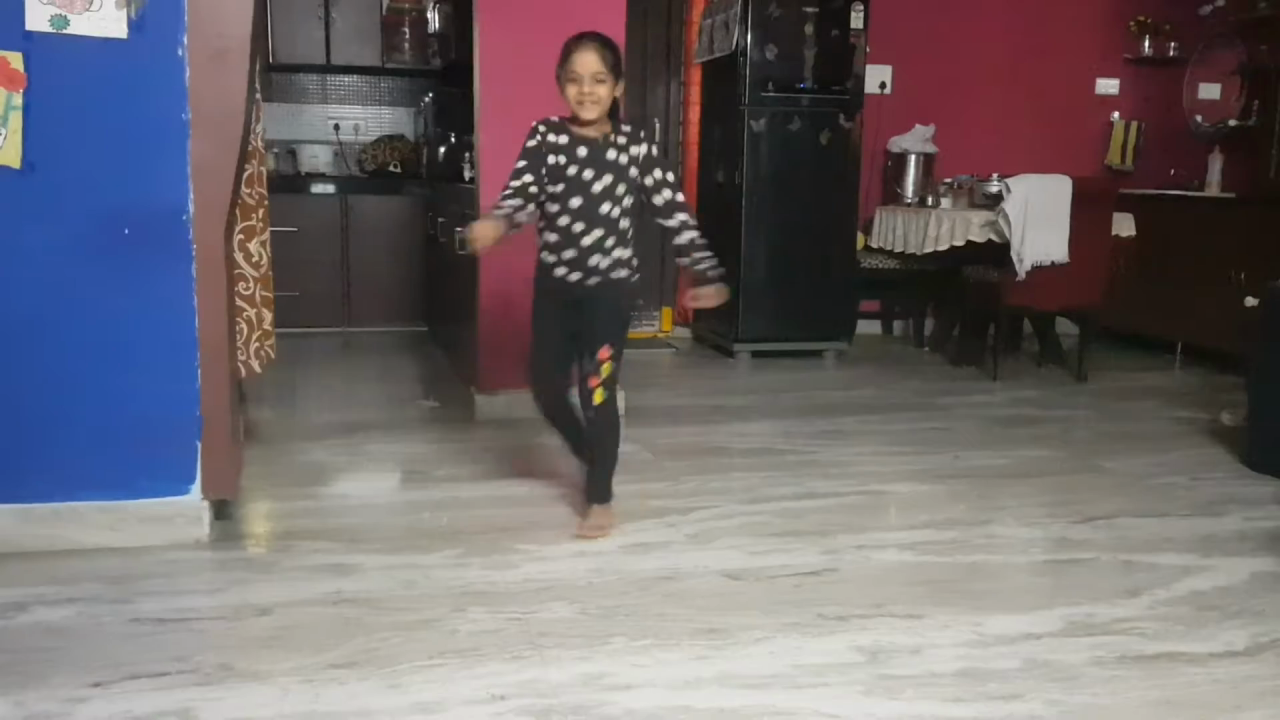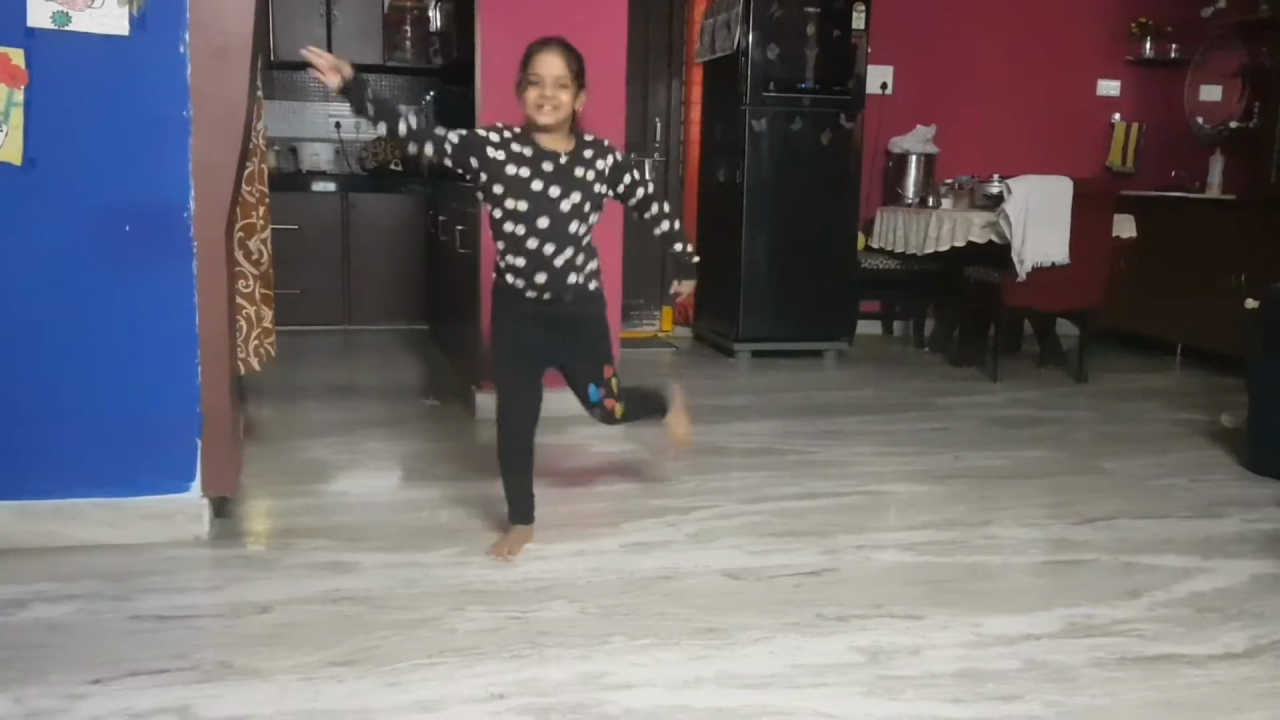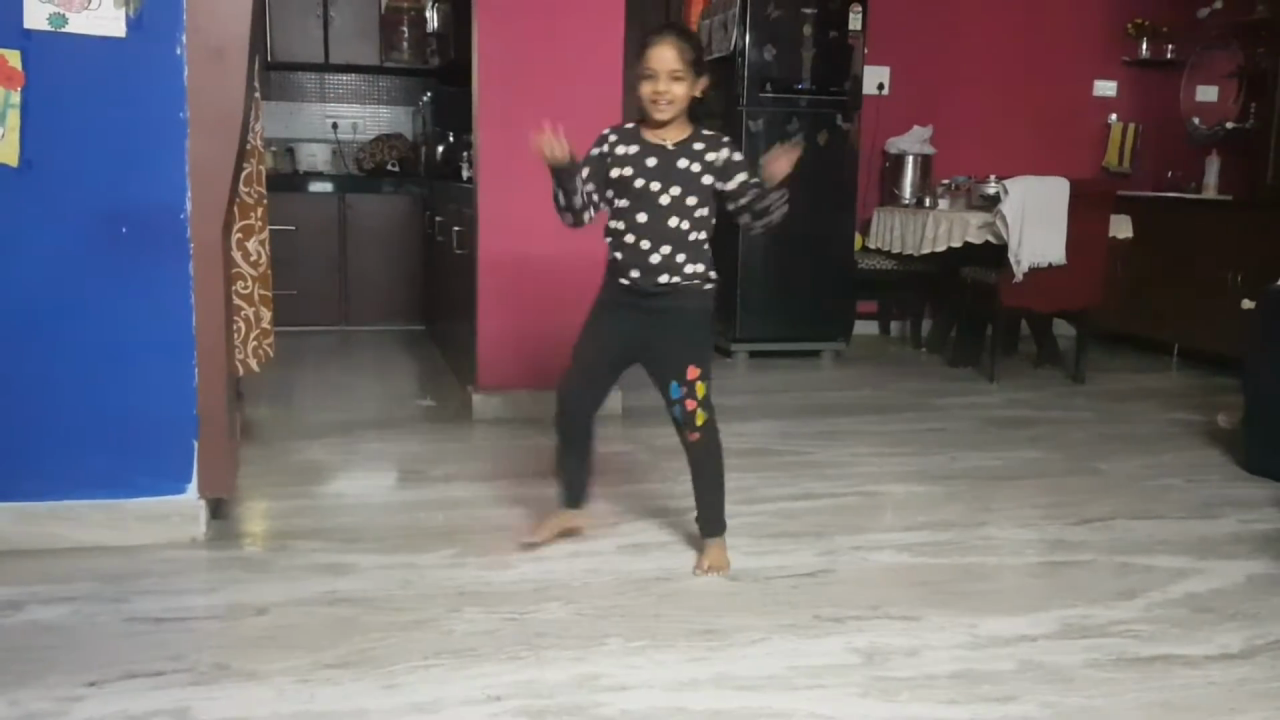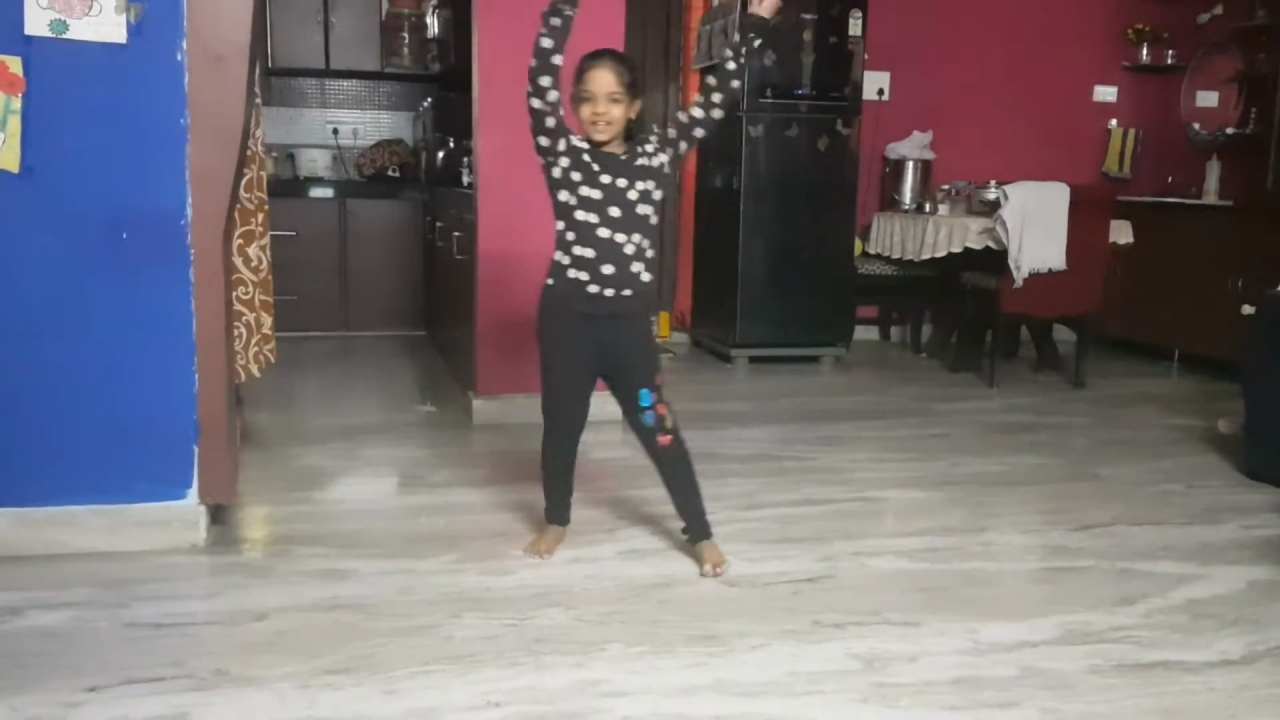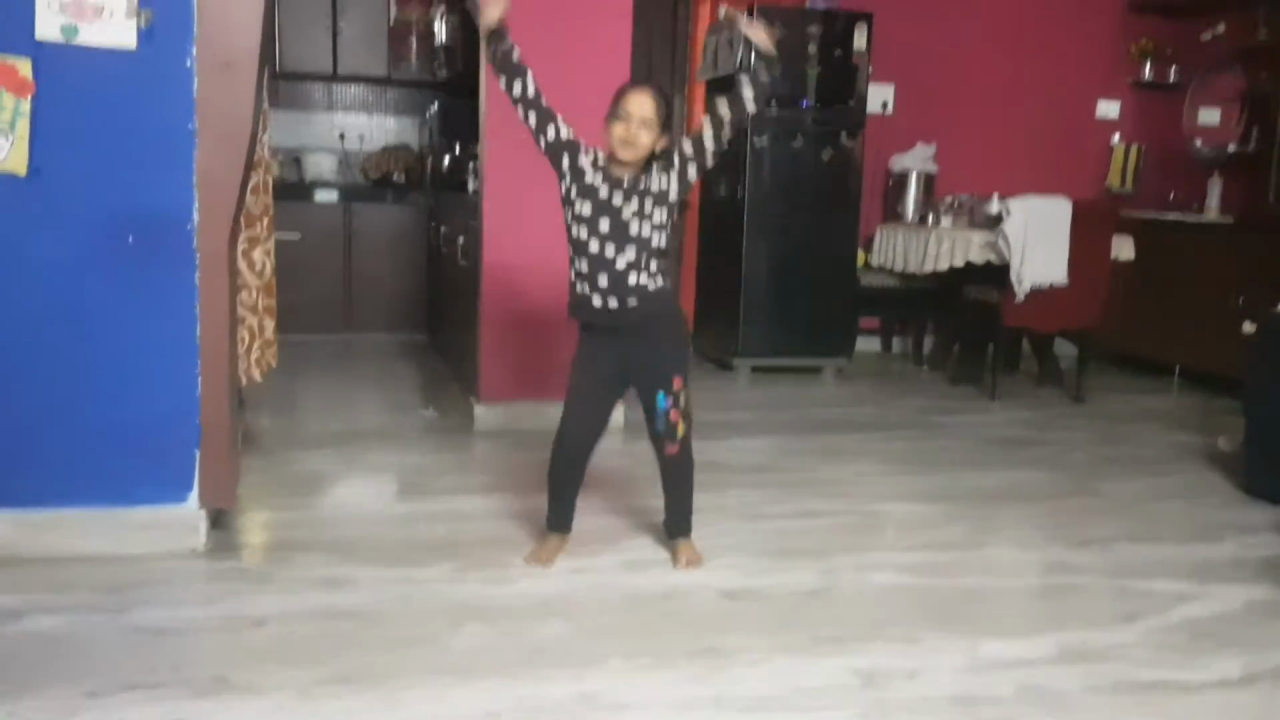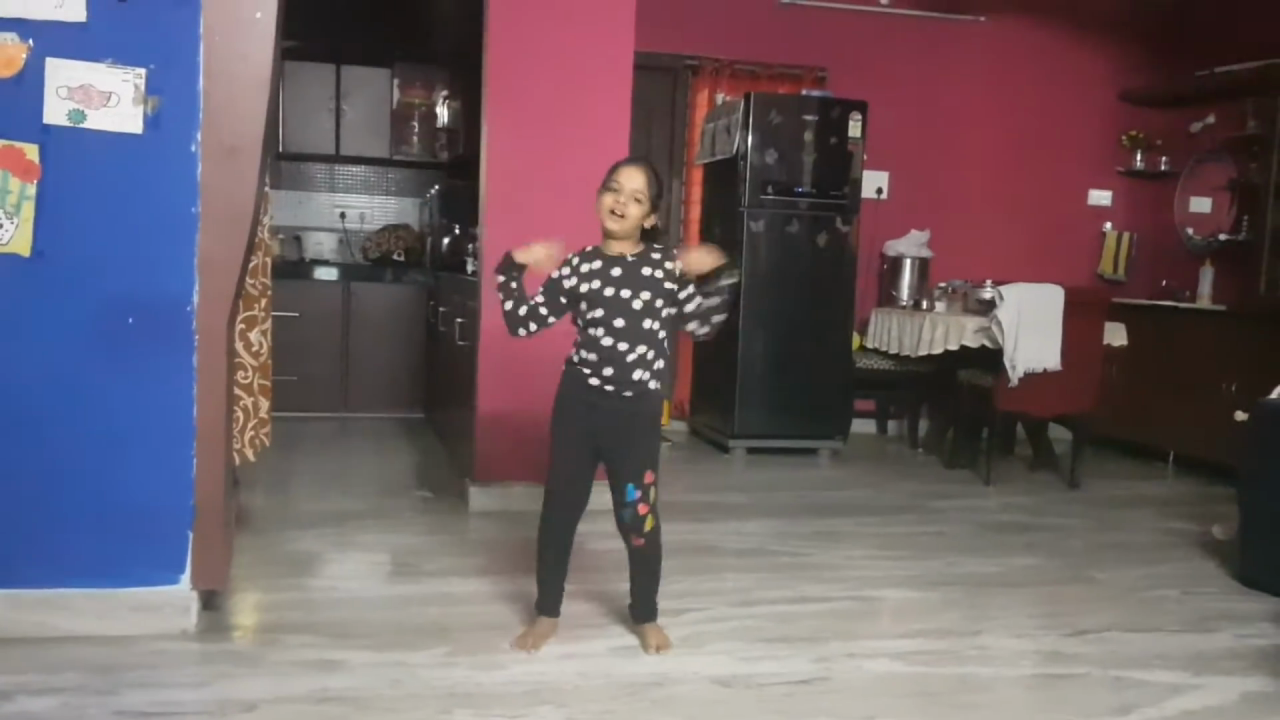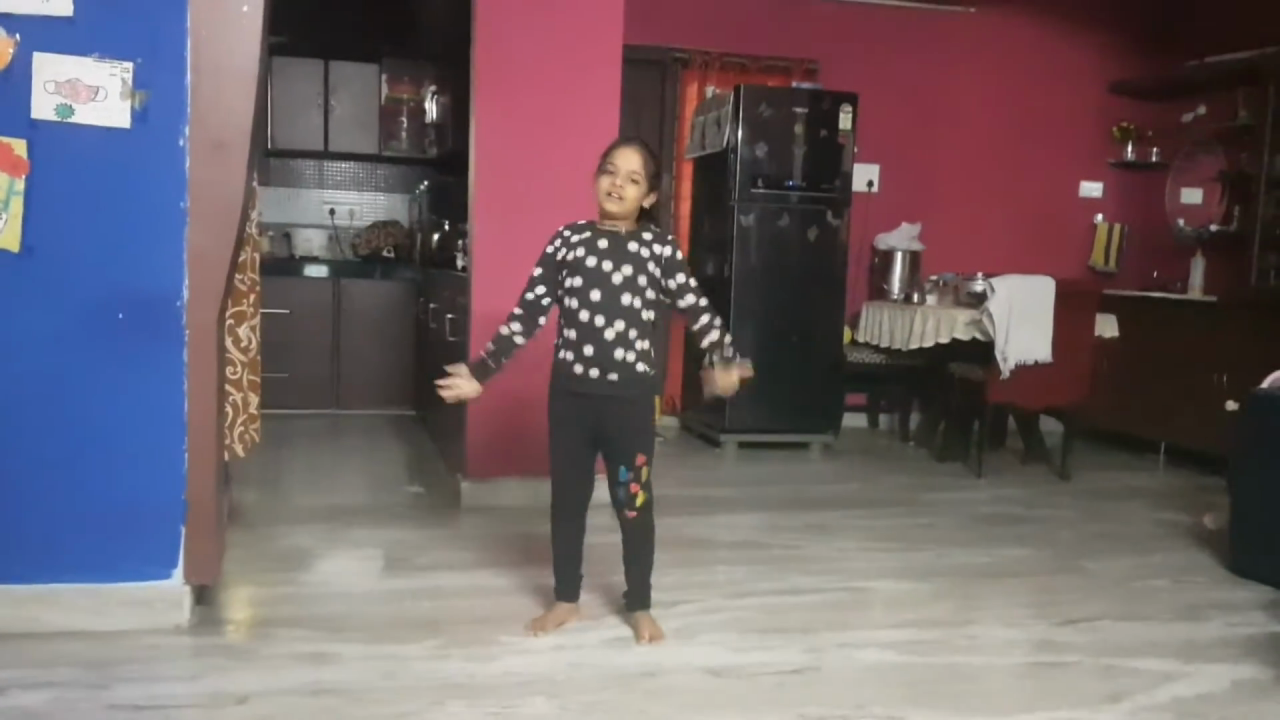
dt=0.7s
person 1, frame 1
left shoulder: (636, 147)
right shoulder: (543, 136)
left elbow: (672, 214)
right elbow: (518, 195)
left wrist: (707, 273)
right wrist: (493, 222)
left hip: (609, 290)
right hip: (554, 286)
left knee: (599, 394)
right knee: (548, 393)
left ankle: (601, 500)
right ankle: (591, 465)
person 1, frame 2
left shoulder: (600, 157)
right shoulder: (492, 146)
left elbow: (649, 203)
right elbow: (419, 136)
left wrist: (684, 262)
right wrist: (352, 86)
left hip: (578, 306)
right hip: (515, 307)
left knee: (605, 404)
right knee: (515, 418)
left ankle: (666, 402)
right ankle: (519, 522)
person 1, frame 3
left shoulder: (715, 151)
right shoulder: (614, 143)
left elbow: (761, 214)
right elbow: (576, 212)
left wrist: (773, 181)
right wrist: (562, 169)
left hip: (683, 307)
right hip: (620, 299)
left knee: (695, 422)
right knee: (573, 401)
left ankle: (714, 533)
right ankle: (571, 508)
person 1, frame 4
left shoulder: (656, 155)
right shoulder: (560, 152)
left elbow: (709, 103)
right elbow: (544, 76)
left hip: (628, 318)
right hip: (566, 315)
left knee: (658, 428)
right knee: (561, 424)
left ankle: (700, 533)
right ankle: (555, 520)
person 1, frame 5
left shoulder: (670, 175)
right shoulder: (576, 166)
left elbow: (725, 120)
right elbow: (531, 101)
left wrist: (760, 56)
left hip: (657, 330)
right hip: (600, 334)
left knee: (672, 436)
right knee: (575, 435)
left ankle: (680, 532)
right ankle: (556, 529)
person 1, frame 6
left shoulder: (666, 267)
right shoulder: (572, 264)
left elbow: (704, 326)
right elbow: (520, 324)
left wrist: (714, 273)
right wrist: (514, 269)
left hip: (636, 412)
right hip: (578, 406)
left knee: (641, 523)
right knee: (558, 515)
left ankle: (645, 616)
right ankle: (546, 613)
person 1, frame 7
left shoulder: (660, 248)
right shoulder: (567, 240)
left elbow: (695, 308)
right elbow: (528, 310)
left wrist: (723, 361)
right wrist: (480, 369)
left hip: (629, 396)
right hip: (570, 392)
left knee: (634, 503)
right knee: (568, 498)
left ankle: (639, 605)
right ankle: (566, 598)
